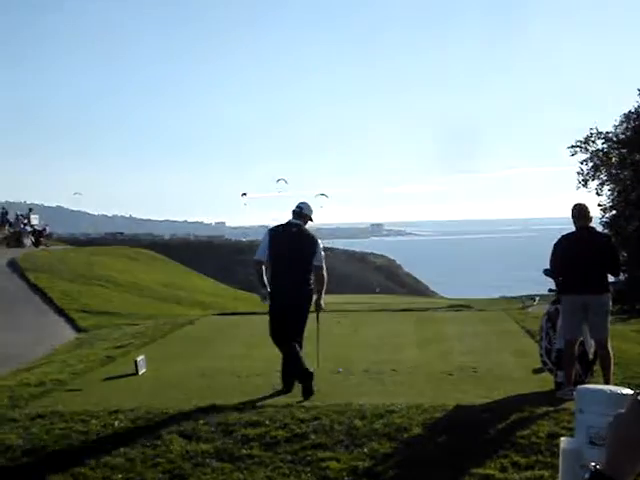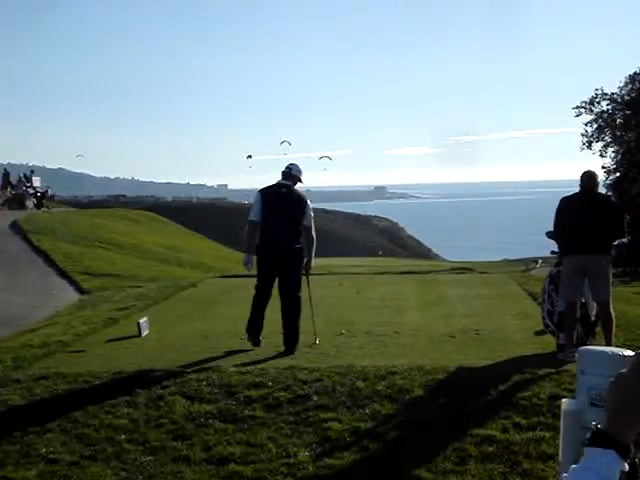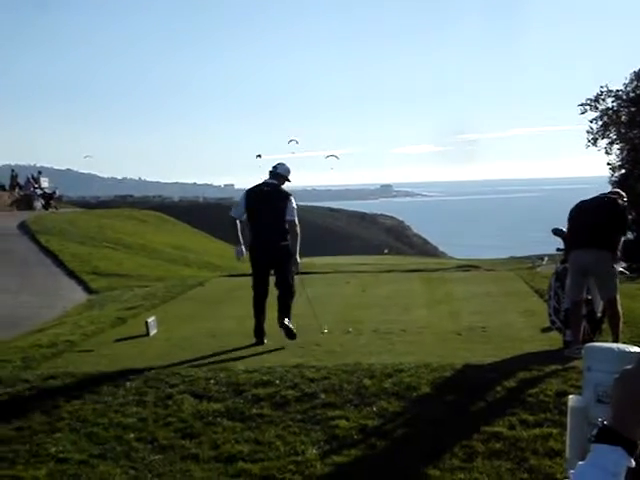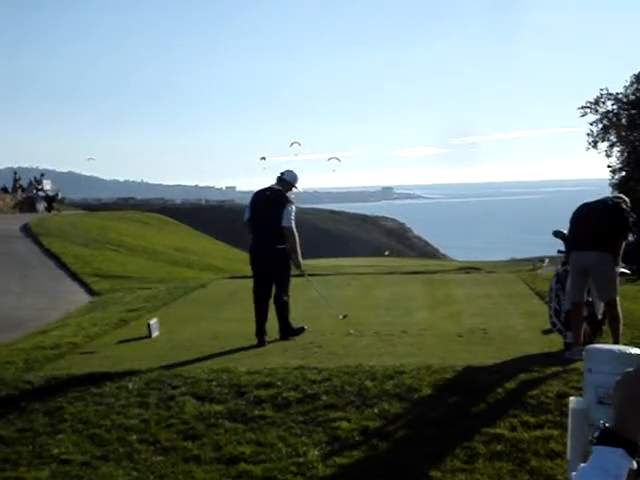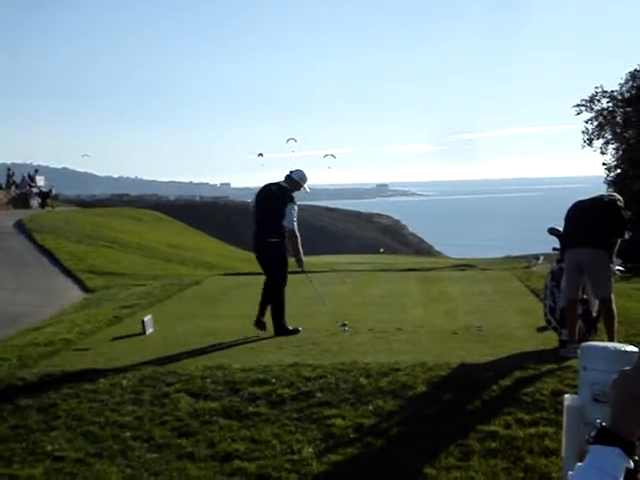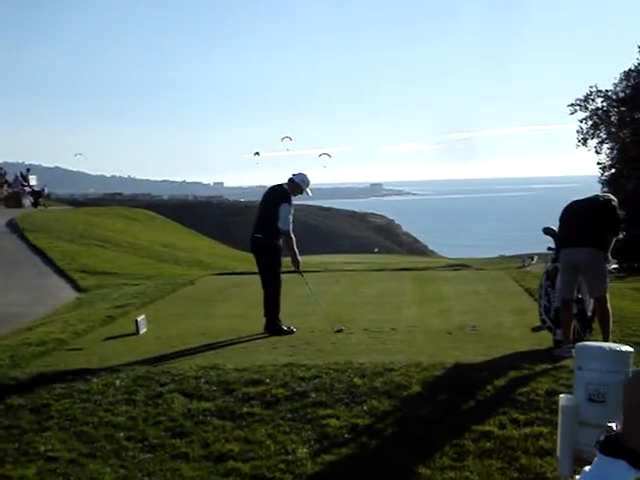
dt=0.4s
person 1, frame 1
left shoulder: (272, 233)
right shoulder: (312, 240)
left elbow: (259, 263)
right elbow: (320, 272)
left wrist: (264, 287)
right wrist: (320, 297)
left hip: (279, 292)
right hip: (303, 293)
left knee: (280, 337)
right knee: (295, 337)
left ankle: (304, 374)
right ankle: (288, 381)
person 1, frame 2
left shoulder: (263, 195)
right shoulder: (302, 200)
left elbow: (253, 225)
right elbow: (309, 232)
left wrist: (248, 253)
right wrist: (309, 258)
left hip: (267, 252)
right hip: (293, 253)
left knee: (262, 294)
right knee: (291, 298)
left ankle: (254, 335)
right ankle: (291, 344)
person 1, frame 3
left shoulder: (249, 193)
right shoulder: (285, 196)
left elbow: (235, 218)
right elbow: (293, 226)
left wrist: (239, 244)
right wrist: (296, 253)
left hip: (257, 248)
right hip: (281, 248)
left knee: (260, 291)
right knee: (286, 287)
left ankle: (260, 334)
right ankle: (284, 319)
person 1, frame 4
left shoulder: (256, 196)
right shoulder: (286, 202)
left elbow: (248, 222)
right elbow: (290, 231)
right wrist: (297, 256)
left hip: (257, 250)
right hip: (278, 251)
left knee: (260, 293)
right knee: (281, 291)
left ankle: (261, 333)
right ankle: (285, 329)
person 1, frame 5
left shoulder: (264, 189)
right shoulder: (288, 200)
left elbow: (256, 212)
right elbow: (292, 232)
right wrist: (299, 256)
left hip: (259, 242)
right hip: (275, 245)
left knee: (271, 281)
right knee: (277, 285)
left ankle: (261, 317)
right ankle: (279, 326)
person 1, frame 6
left shoulder: (274, 190)
right shoulder: (285, 201)
right elbow: (287, 233)
right wrist: (295, 256)
left hip: (260, 240)
right hip: (267, 243)
left knee: (270, 284)
right knee: (273, 285)
left ankle: (271, 322)
right ankle: (274, 325)
person 2, frame 1
left shoulder: (563, 242)
right shoulder: (605, 240)
left elbow: (555, 270)
right elbow: (615, 270)
left hip: (571, 295)
right hip: (598, 295)
left knee: (570, 343)
right knee: (602, 343)
left ankle: (568, 387)
right ankle: (608, 387)
person 2, frame 2
left shoulder: (565, 203)
right shoulder: (608, 203)
left elbow: (558, 231)
right elbow: (619, 231)
right wrist: (606, 245)
left hip: (572, 257)
right hip: (599, 257)
left knee: (571, 304)
right knee: (604, 304)
left ankle: (570, 348)
person 2, frame 3
left shoulder: (580, 206)
right shoulder: (617, 205)
right elbow: (619, 232)
right wrist: (615, 253)
left hip: (576, 254)
right hip: (601, 253)
left knee: (576, 301)
right knee: (611, 300)
left ankle: (576, 345)
right ankle: (616, 345)
person 2, frame 4
left shoulder: (583, 208)
right shoulder: (620, 208)
left elbow: (572, 234)
right elbow: (621, 236)
right wrist: (616, 259)
left hip: (576, 255)
right hip: (602, 255)
left knee: (576, 303)
right knee: (611, 302)
left ankle: (577, 347)
right ankle: (617, 346)
person 2, frame 5
left shoulder: (577, 206)
right shoulder: (614, 204)
left elbow: (566, 232)
right elbow: (618, 232)
right wrist: (611, 255)
left hip: (571, 252)
right hip: (596, 252)
left knee: (571, 300)
right knee: (606, 299)
left ankle: (572, 344)
right ankle: (612, 344)
person 2, frame 6
left shoulder: (571, 207)
right shoulder: (608, 203)
left elbow: (561, 232)
right elbow: (614, 229)
right wrist: (606, 253)
left hip: (566, 252)
right hip: (592, 251)
left knee: (566, 300)
right knee: (601, 299)
left ankle: (567, 344)
right ankle: (607, 344)
